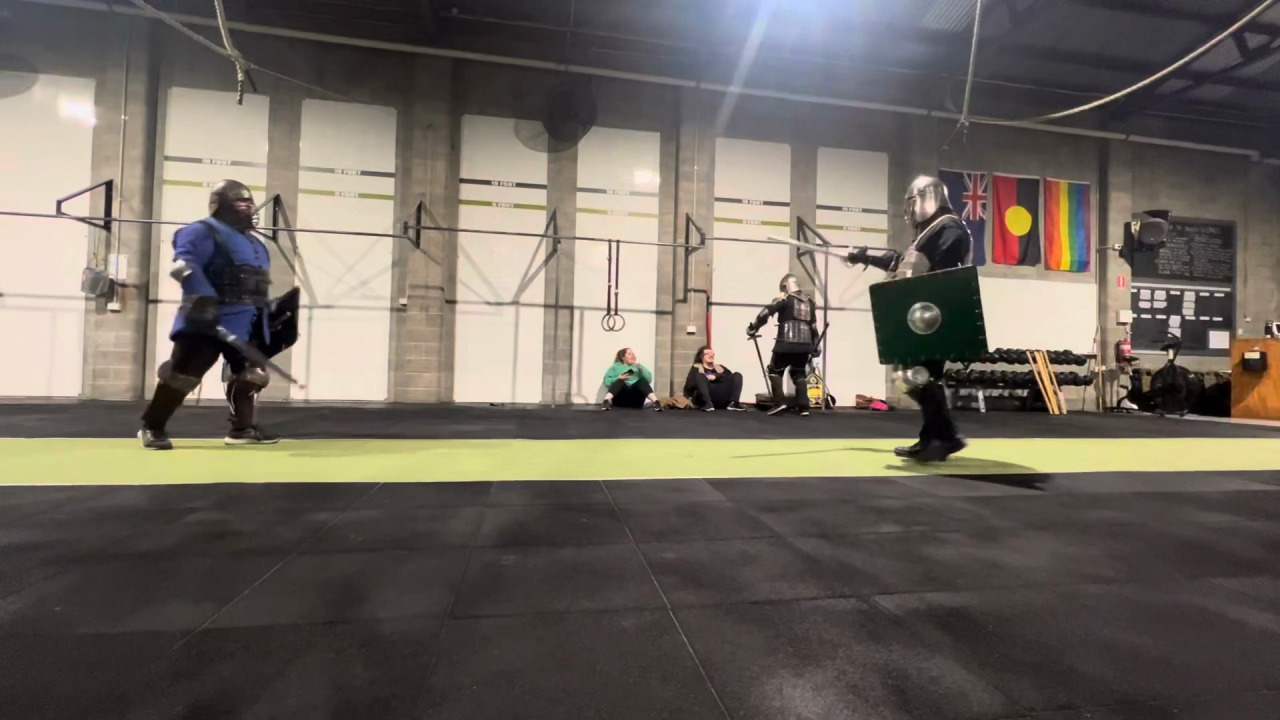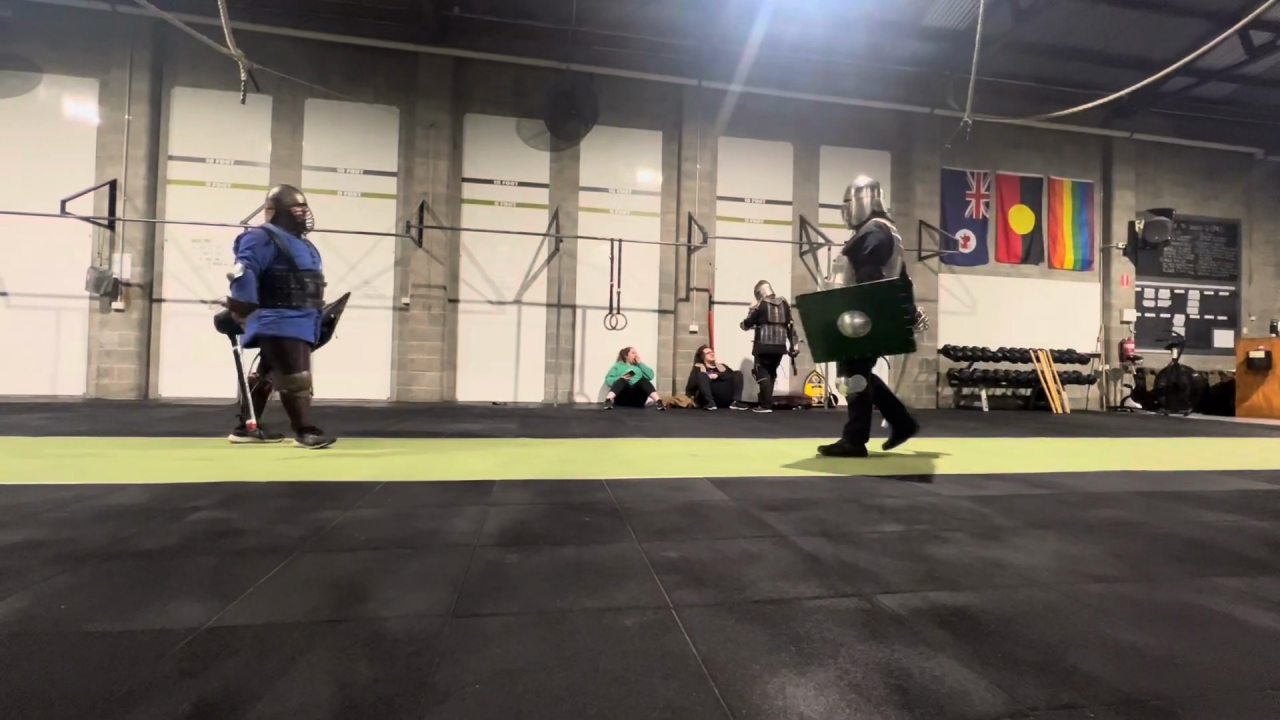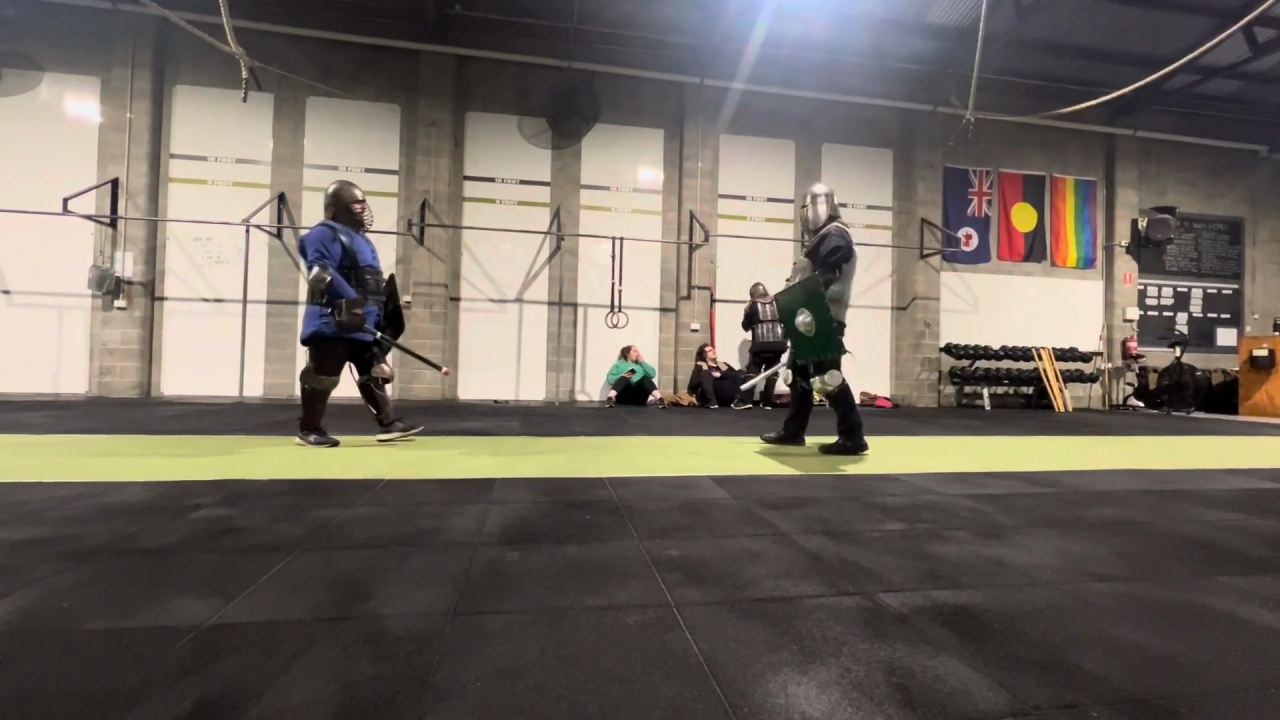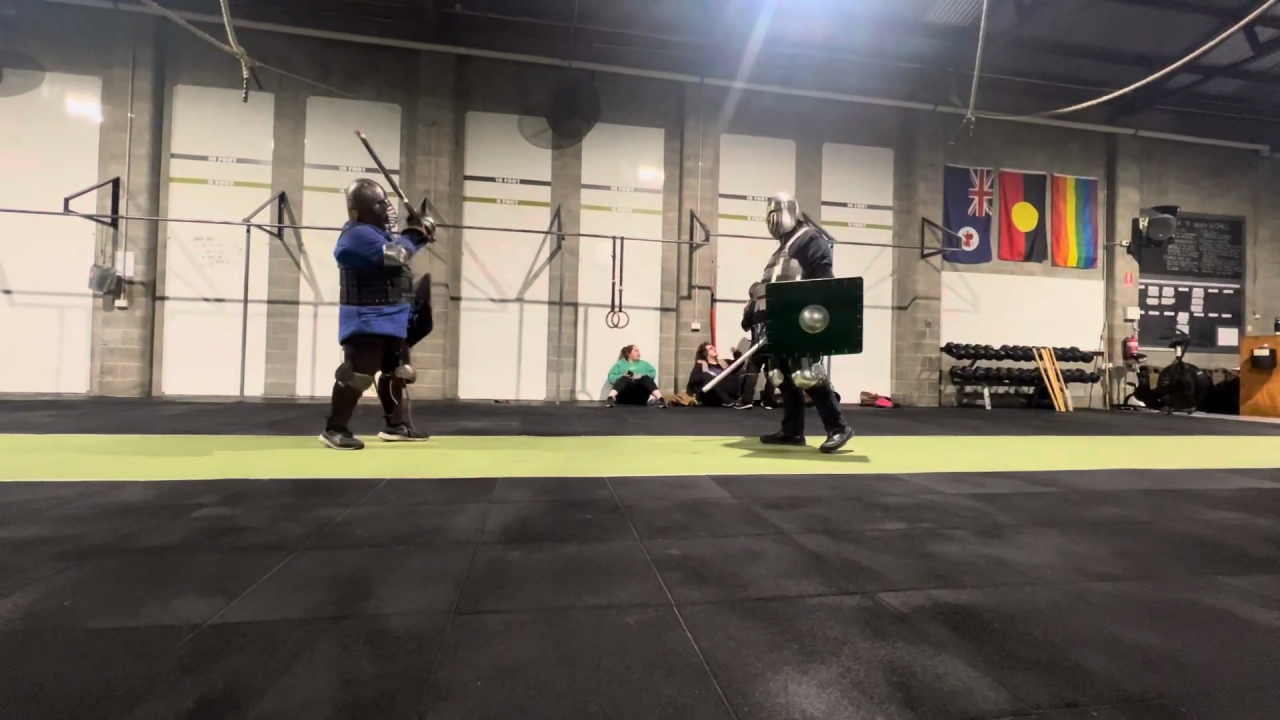
dt=0.7s
person 1, frame 1
left shoulder: (949, 227)
right shoulder: (932, 231)
left elbow: (949, 274)
right elbow: (898, 260)
right wrist: (865, 255)
left knee: (913, 373)
right knee: (926, 376)
left ankle: (946, 435)
right ankle: (932, 442)
person 1, frame 2
left shoulder: (874, 231)
right shoulder: (885, 232)
left elbow: (869, 278)
right elbow: (899, 278)
left knee: (854, 376)
right knee: (862, 376)
left ankle: (854, 440)
right ankle: (903, 424)
person 1, frame 3
left shoulder: (834, 235)
right shoulder: (825, 238)
left elbow: (825, 277)
left knee: (828, 377)
right knee: (799, 375)
left ankle: (852, 436)
right ankle: (793, 431)
person 1, frame 4
left shoulder: (810, 238)
right shoulder: (780, 250)
left elbow: (823, 276)
right elbow: (766, 289)
right wrist: (755, 319)
left knee: (807, 372)
right knee: (784, 377)
left ankle: (837, 427)
right ankle: (792, 431)
person 2, frame 1
left shoulder: (252, 242)
right shoulder: (203, 232)
left elbow: (258, 282)
right elbow: (186, 267)
left wrist: (263, 316)
right wrist: (203, 302)
left hip: (246, 323)
right hip: (211, 319)
left knee: (249, 374)
right knee: (183, 373)
left ankle: (243, 428)
right ankle: (152, 426)
person 2, frame 2
left shoulder: (302, 243)
right shoulder: (264, 238)
left elbow: (310, 284)
right elbow: (244, 273)
left wrist: (321, 317)
right wrist: (239, 308)
left hip: (299, 322)
right hip: (279, 321)
left knee: (269, 374)
right knee: (295, 374)
right ankle: (305, 430)
person 2, frame 3
left shoulder: (358, 237)
right shoulder: (325, 234)
left elbow: (368, 278)
right elbow: (321, 274)
left wrist: (378, 311)
right wrist: (349, 303)
left hip: (362, 321)
right hip: (332, 320)
left knee: (375, 370)
right knee: (323, 375)
left ankle: (388, 424)
right ankle: (309, 430)
person 2, frame 4
left shoulder: (375, 233)
right shoulder: (358, 235)
left elbow: (395, 261)
right elbow: (395, 255)
right wrist: (417, 231)
left hip: (390, 318)
right hip: (366, 318)
left knee: (398, 371)
right knee: (356, 373)
left ankle: (397, 426)
right ankle: (334, 430)
